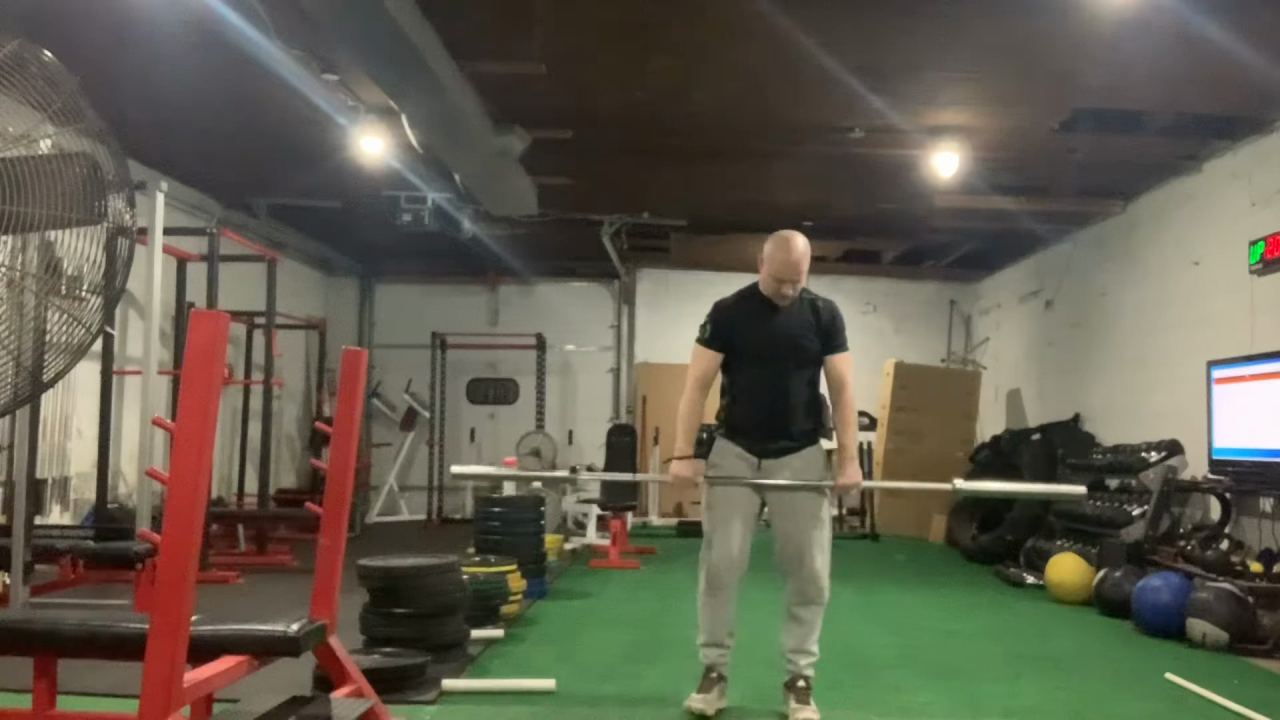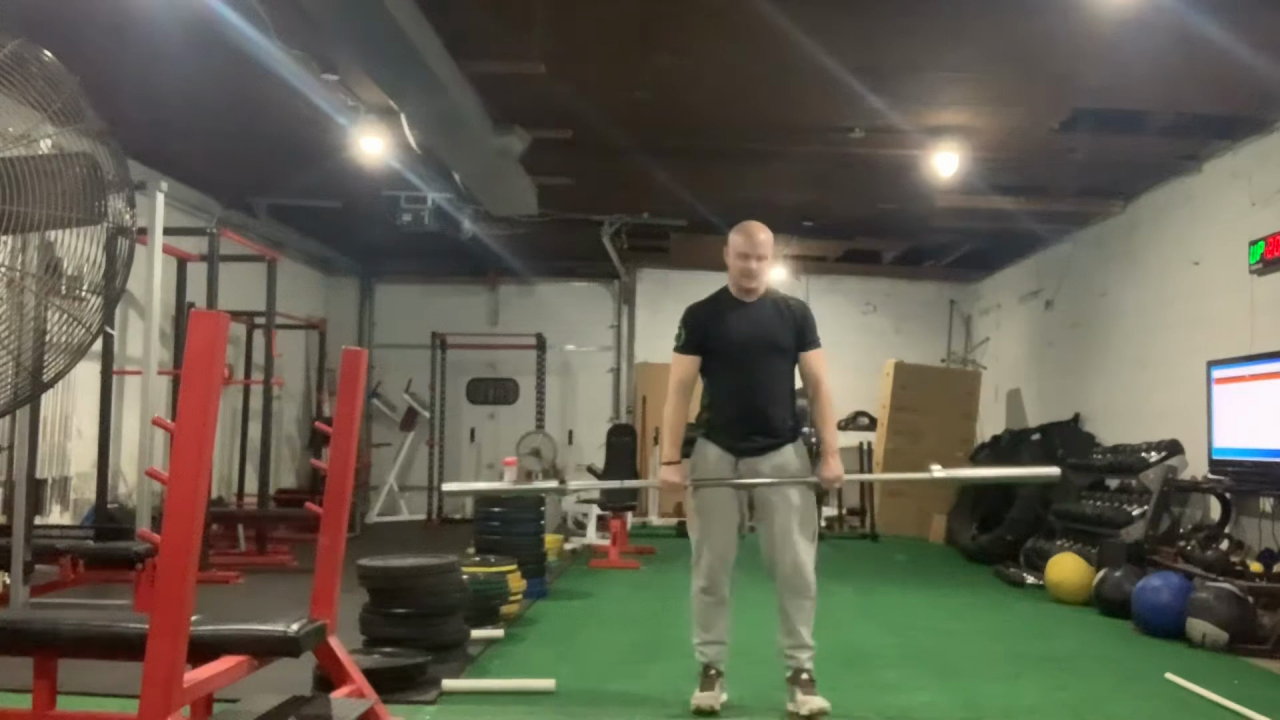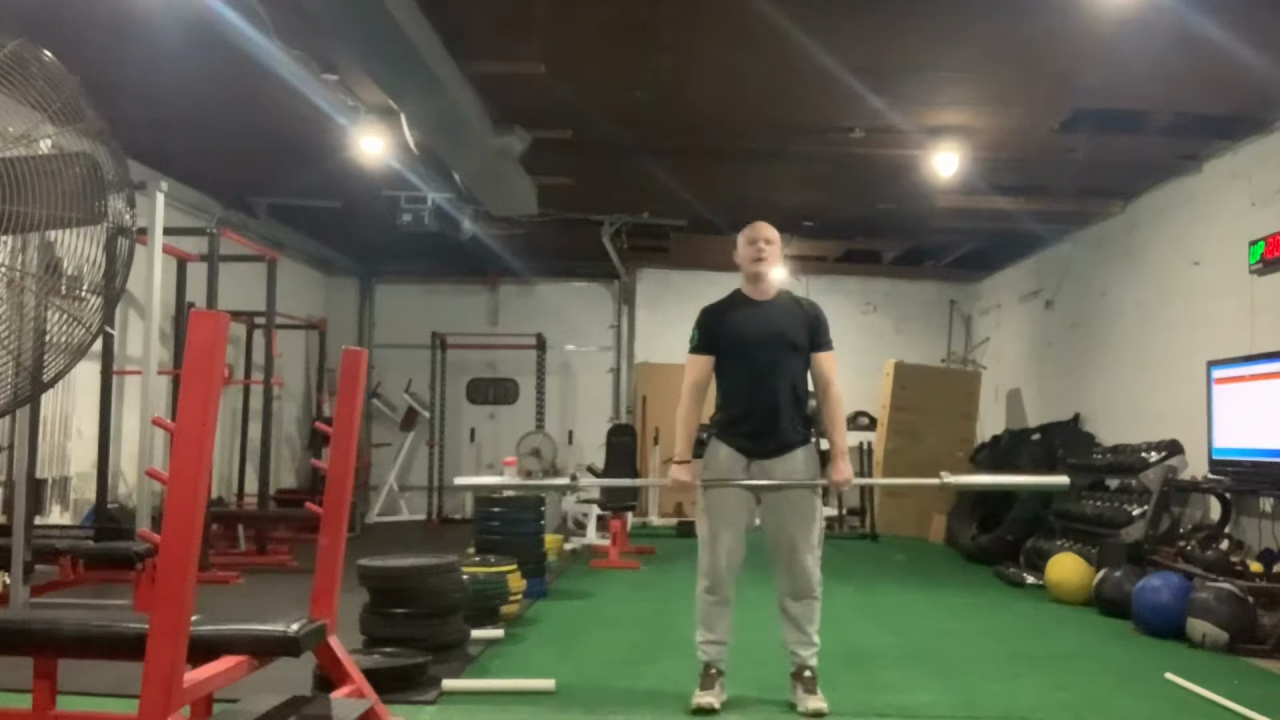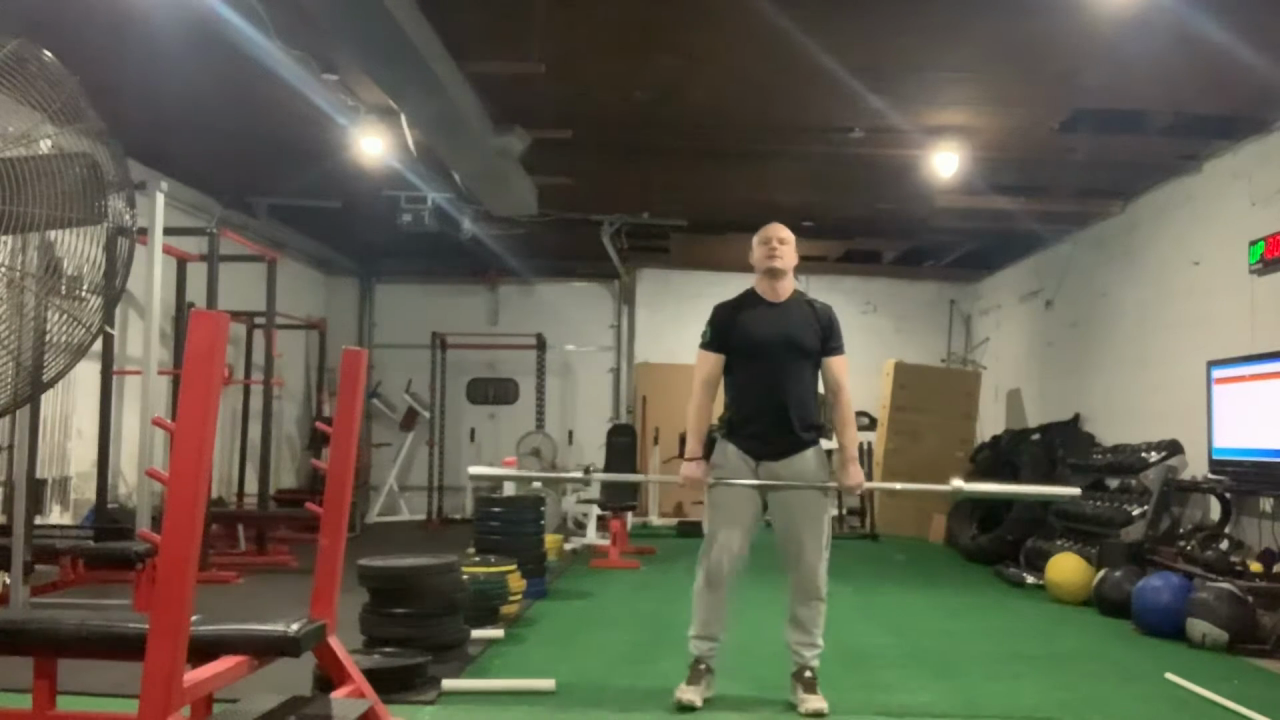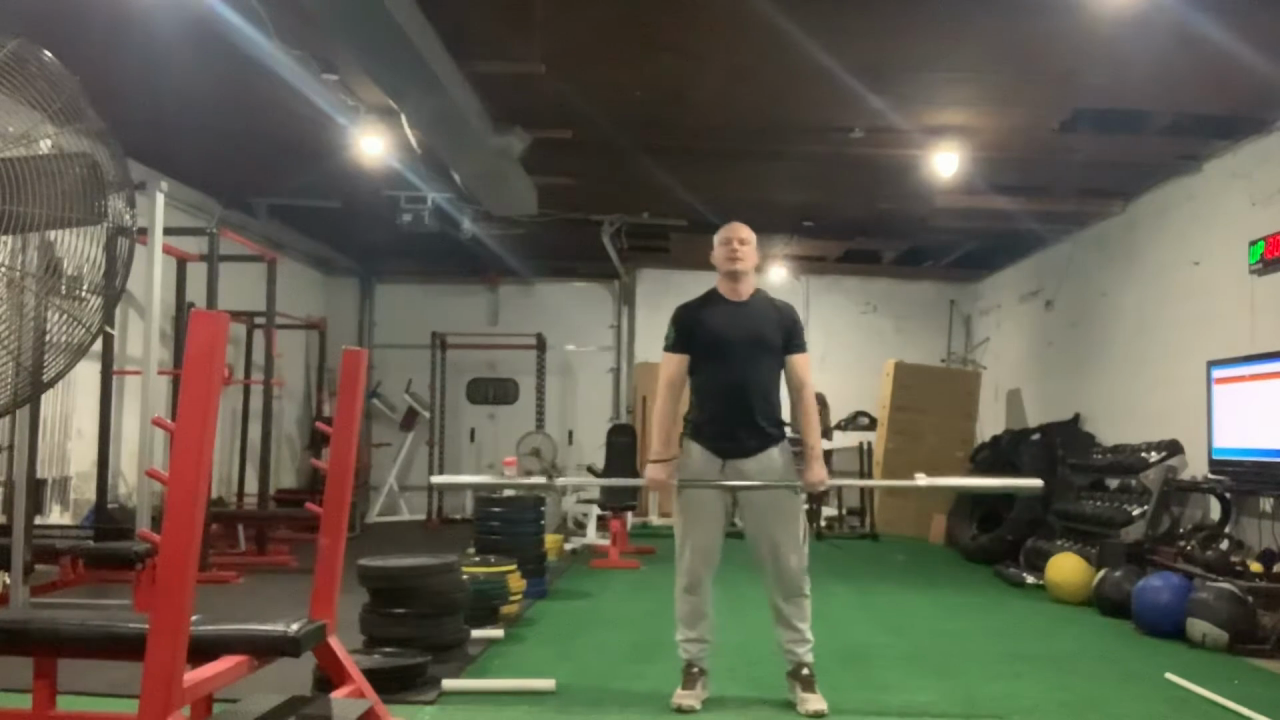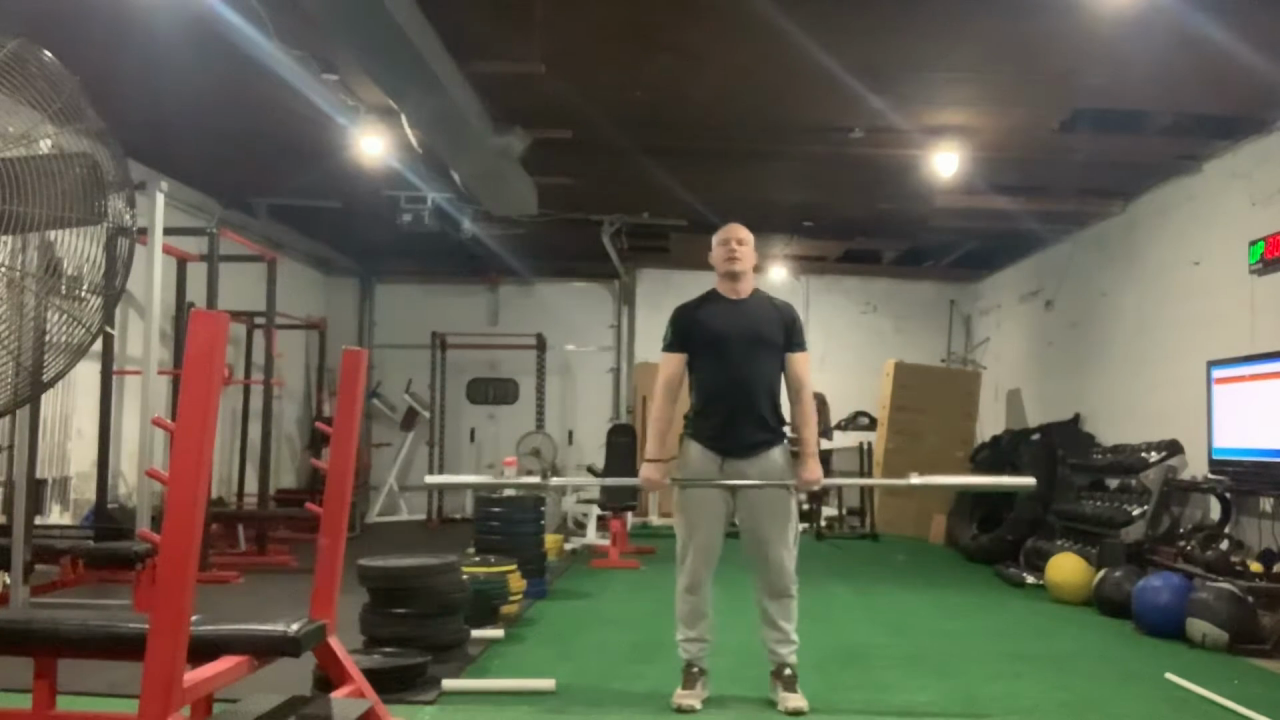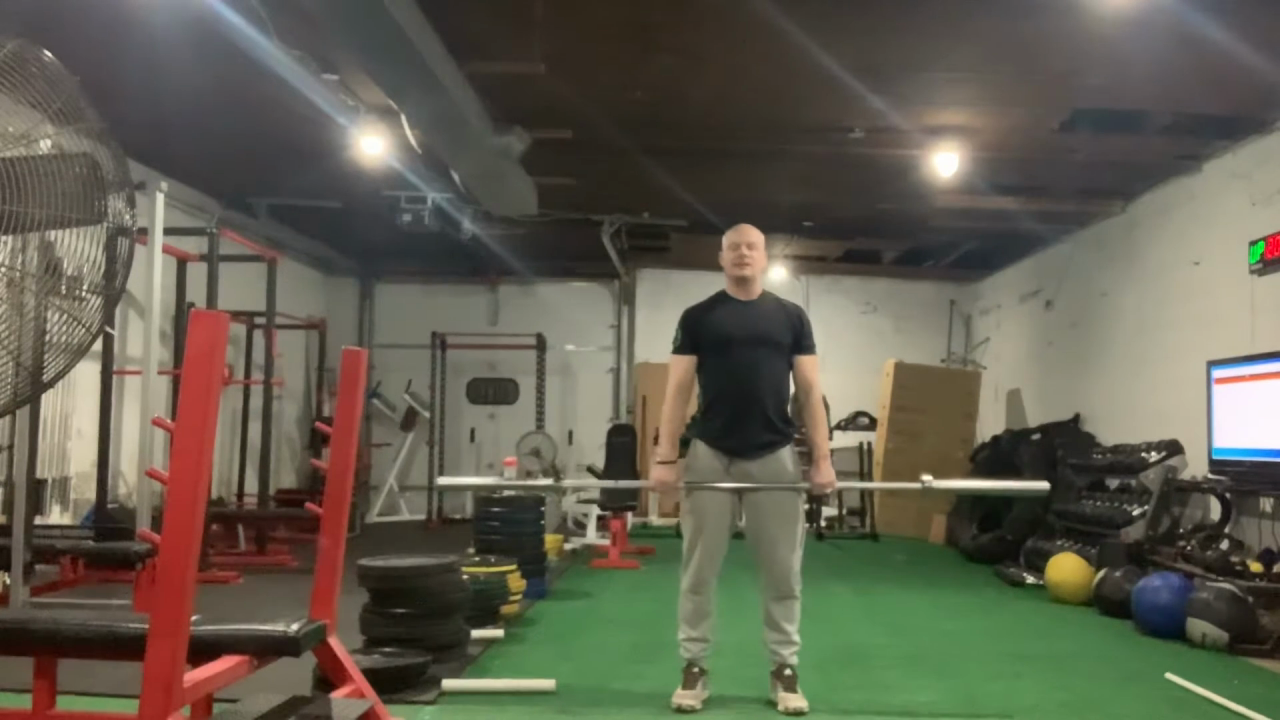
dt=0.4s
person 1, frame 1
left shoulder: (824, 314)
right shoulder: (728, 312)
left elbow: (841, 388)
right elbow: (698, 384)
left wrist: (848, 458)
right wrist: (683, 453)
left hip: (801, 457)
right hip: (735, 454)
left knee: (809, 575)
right knee: (719, 566)
left ankle: (799, 679)
right ankle: (713, 671)
person 1, frame 2
left shoulder: (794, 313)
right shoulder: (701, 315)
left elbow: (817, 385)
right elbow: (680, 389)
left wrist: (830, 452)
right wrist: (669, 458)
left hip: (783, 456)
right hip: (717, 455)
left knee: (796, 569)
right knee: (711, 570)
left ankle: (800, 673)
right ankle: (712, 670)
person 1, frame 3
left shoulder: (807, 313)
right shoulder: (714, 317)
left elbow: (827, 386)
right elbow: (694, 389)
left wrist: (839, 454)
right wrist: (681, 457)
left hip: (793, 457)
right hip: (728, 456)
left knee: (801, 570)
right knee: (716, 569)
left ankle: (804, 669)
right ankle: (712, 669)
person 1, frame 4
left shoulder: (820, 316)
right shoulder: (728, 315)
left elbow: (838, 390)
right elbow: (705, 386)
left wrist: (850, 458)
right wrist: (693, 454)
left hip: (801, 459)
right hip: (735, 455)
left knee: (809, 573)
right knee: (717, 565)
left ankle: (805, 671)
right ankle: (701, 664)
person 1, frame 5
left shoulder: (782, 315)
right shoulder: (690, 315)
left elbow: (802, 388)
right elbow: (669, 387)
left wrist: (814, 456)
right wrist: (658, 456)
left hip: (768, 456)
right hip: (703, 455)
left knee: (789, 568)
right knee: (694, 569)
left ankle: (801, 669)
right ankle: (694, 667)
person 1, frame 6
left shoulder: (782, 314)
right shoulder: (689, 315)
left elbow: (800, 387)
right elbow: (667, 387)
left wrist: (809, 454)
right wrist: (654, 456)
left hip: (768, 456)
right hip: (702, 455)
left knee: (778, 570)
right knee: (695, 568)
left ankle: (784, 669)
right ankle: (693, 668)
person 1, frame 7
left shoulder: (791, 316)
right shoulder: (698, 317)
left elbow: (810, 390)
right elbow: (678, 390)
left wrist: (822, 458)
right wrist: (665, 457)
left hip: (775, 457)
right hip: (710, 456)
left knee: (782, 572)
right knee: (699, 569)
left ankle: (784, 669)
right ankle: (694, 667)
